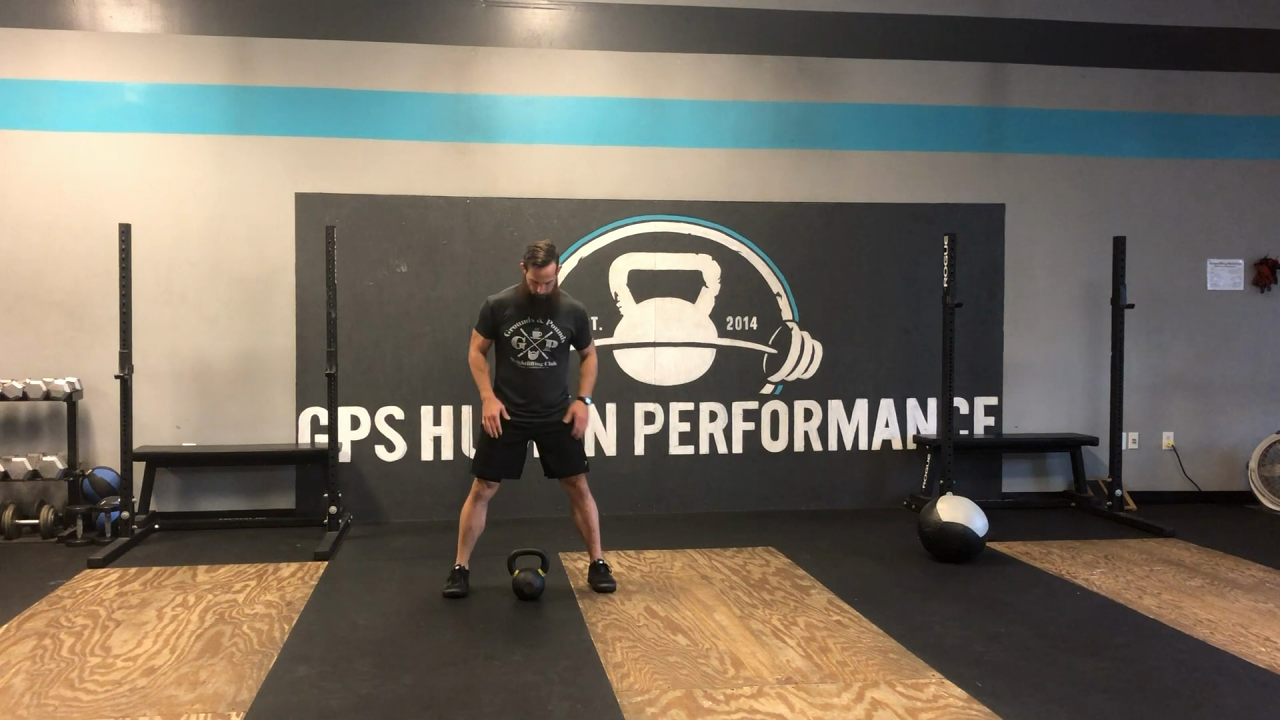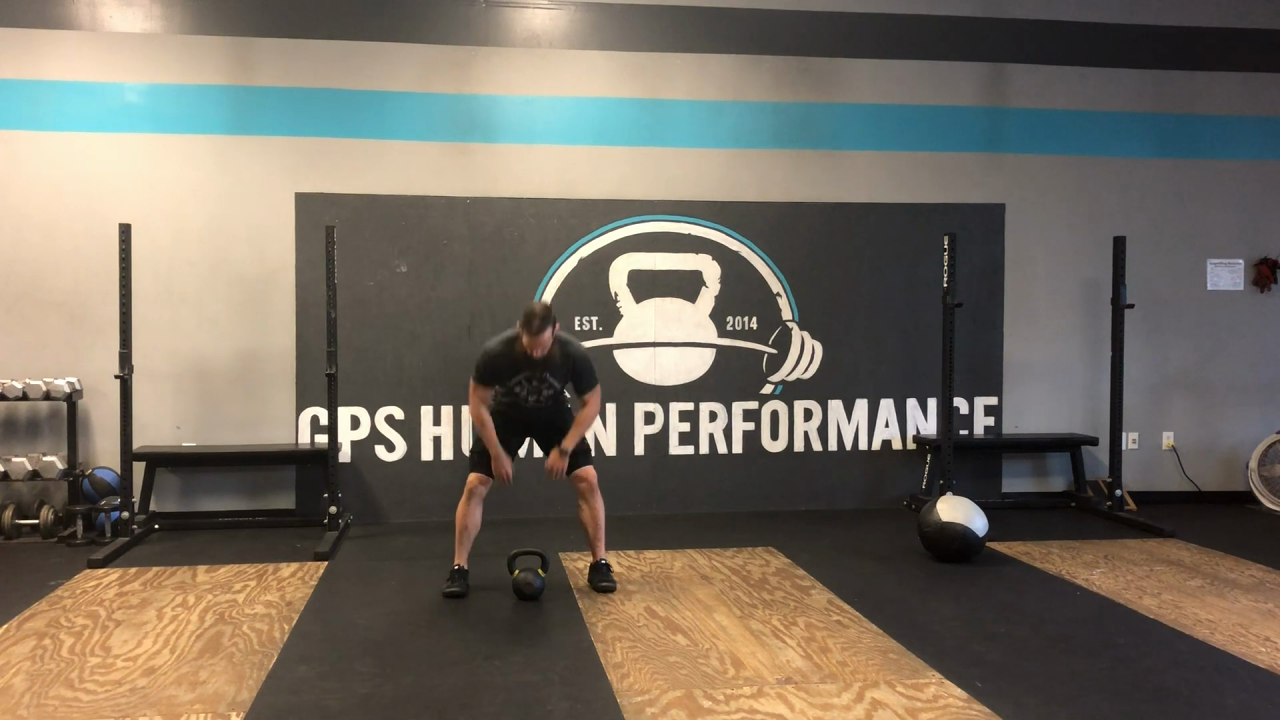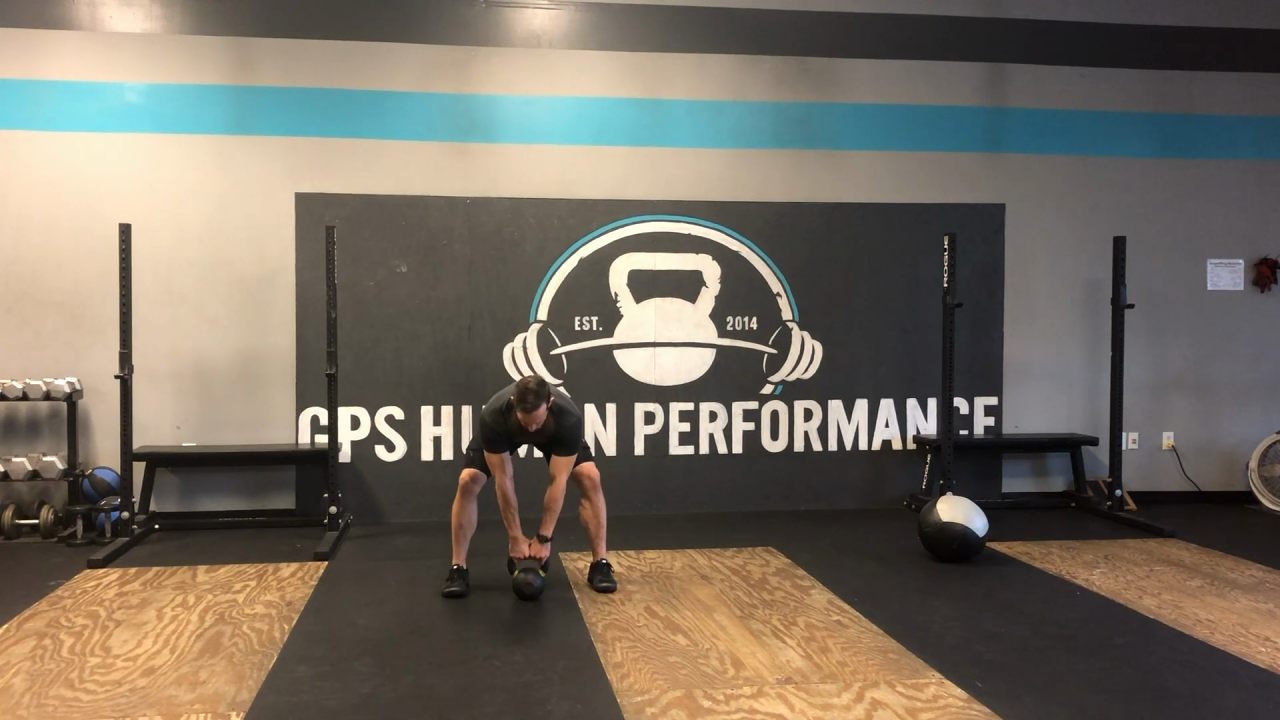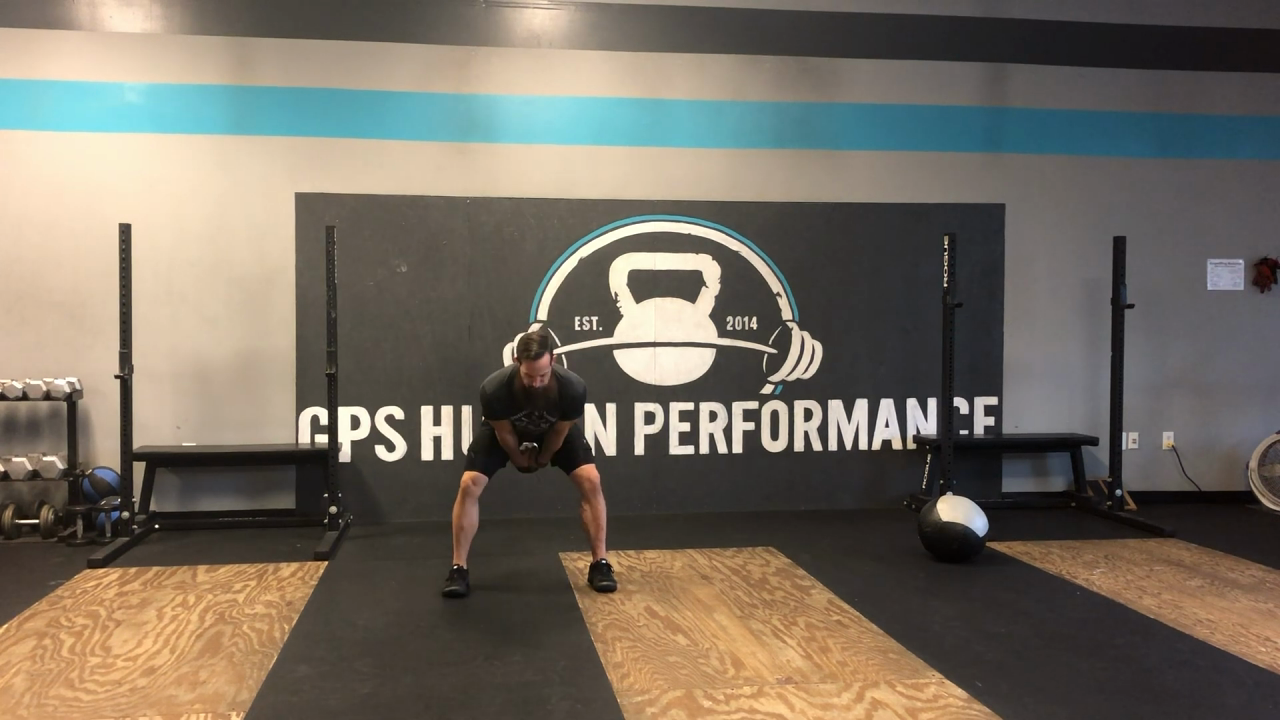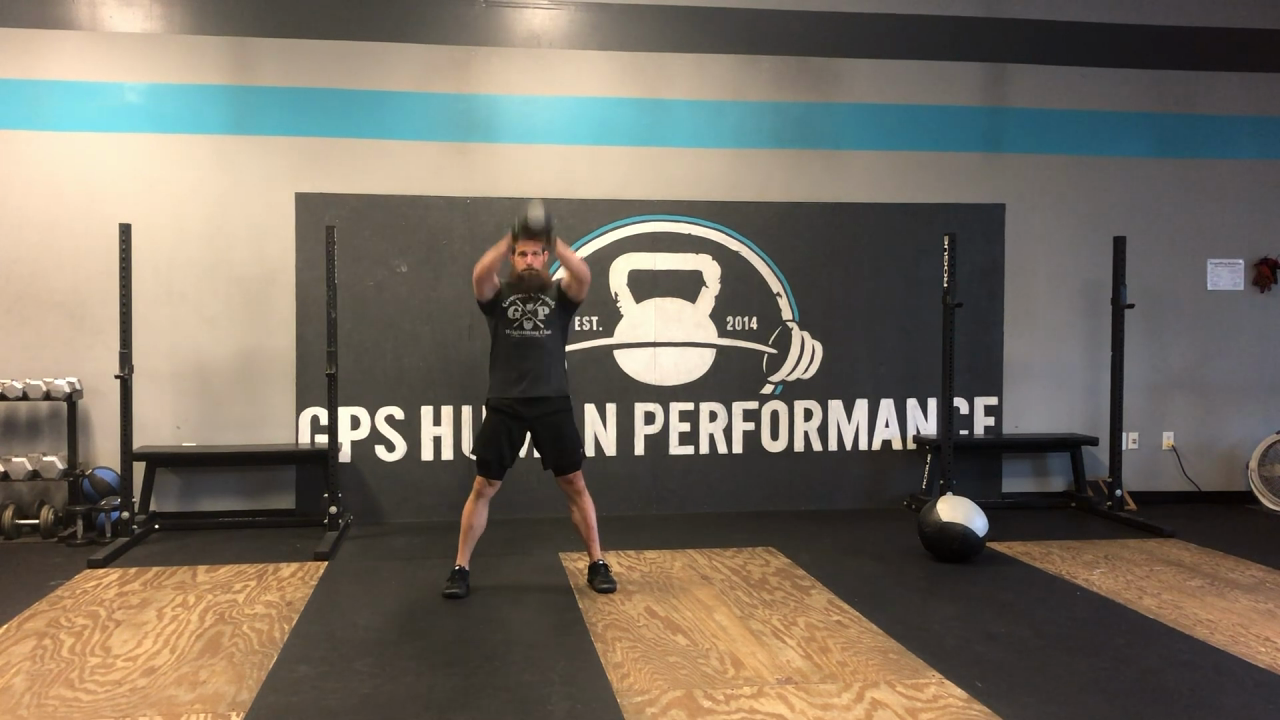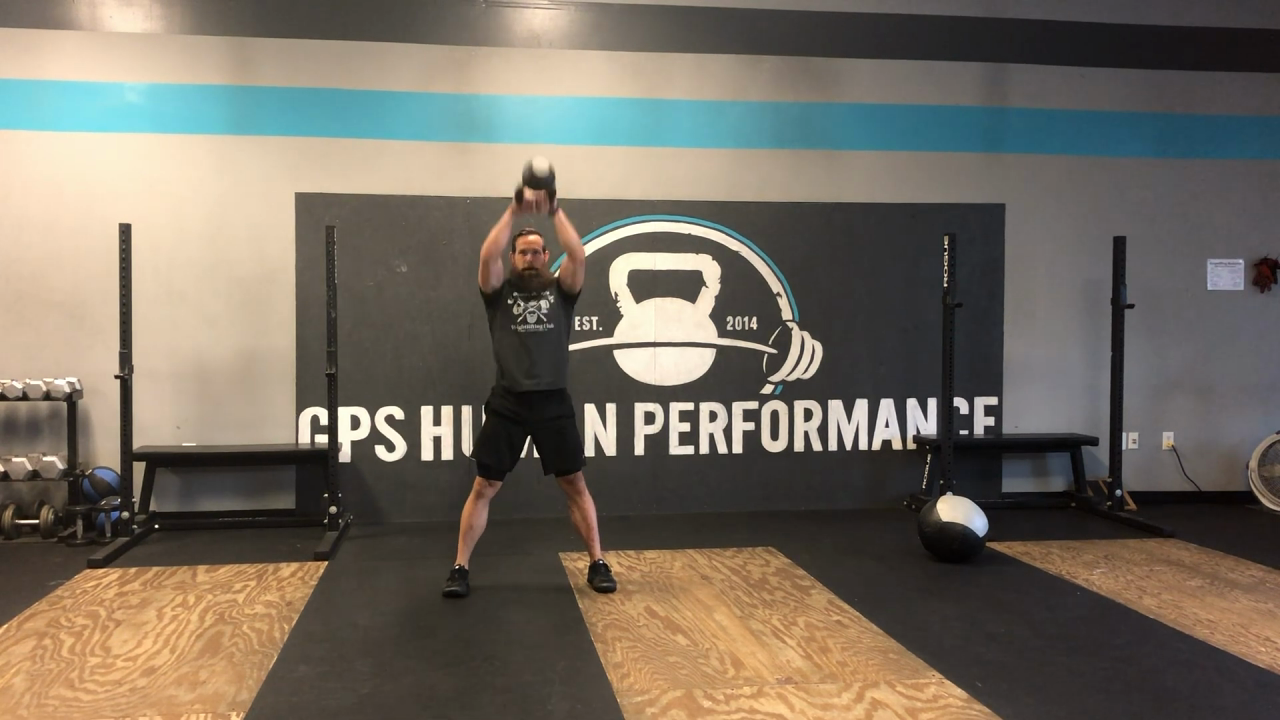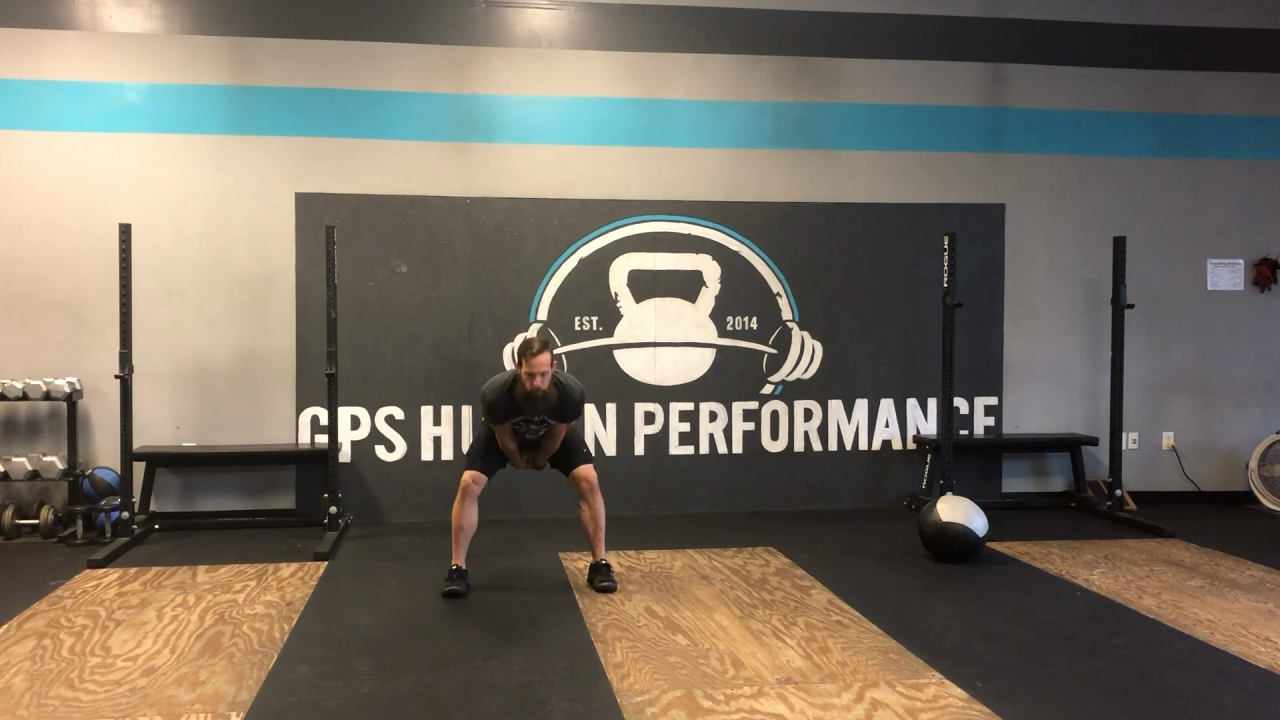
dt=0.7s
person 1, frame 1
left shoulder: (573, 310)
right shoulder: (497, 305)
left elbow: (588, 355)
right elbow: (477, 351)
left wrist: (583, 398)
right wrist: (489, 398)
left hip: (557, 416)
right hip: (507, 415)
left knee: (578, 487)
right knee: (482, 490)
left ankle: (597, 564)
right ankle: (460, 568)
person 1, frame 2
left shoulder: (574, 354)
right shoulder: (496, 352)
left elbow: (592, 403)
right elbow: (478, 404)
left wrist: (564, 449)
right wrist: (496, 454)
left hip: (553, 416)
right hip: (506, 416)
left knee: (587, 479)
right knee: (475, 485)
left ankle: (599, 564)
right ankle: (459, 569)
person 1, frame 3
left shoulder: (569, 418)
right shoulder: (493, 417)
left elbow: (558, 482)
right elbow: (503, 480)
left wrist: (544, 538)
right wrist: (515, 537)
left hip: (554, 433)
right hip: (505, 433)
left knee: (590, 478)
right knee: (468, 481)
left ankle: (600, 564)
right ankle: (458, 569)
person 1, frame 4
left shoulder: (572, 388)
right shoulder: (494, 389)
left elbow: (560, 432)
right elbow: (504, 433)
left wrist: (543, 459)
right wrist: (518, 458)
left hip: (553, 428)
right hip: (504, 428)
left knee: (590, 480)
right knee: (470, 484)
left ankle: (600, 564)
right ankle: (459, 569)
person 1, frame 5
left shoulder: (560, 296)
right shoulder: (498, 295)
left elbow: (584, 277)
right elbow: (480, 276)
left wrist: (553, 241)
right wrist: (510, 241)
left hip: (552, 403)
right hip: (505, 404)
left knee: (575, 485)
right knee: (484, 488)
left ankle: (598, 564)
right ankle: (460, 569)
person 1, frame 6
left shoulder: (561, 292)
right shoulder: (499, 293)
left elbow: (578, 255)
right elbow: (488, 256)
left wrist: (553, 210)
right wrist: (514, 210)
left hip: (553, 402)
right hip: (507, 403)
left knee: (575, 485)
right knee: (484, 487)
left ankle: (597, 563)
right ankle: (460, 567)
person 1, frame 7
left shoulder: (570, 393)
right shoulder: (496, 393)
left elbow: (558, 434)
right elbow: (505, 437)
left wrist: (541, 458)
right wrist: (518, 460)
left hip: (551, 436)
right hip: (505, 434)
left knee: (588, 480)
right knee: (470, 485)
left ankle: (600, 565)
right ankle: (457, 570)
